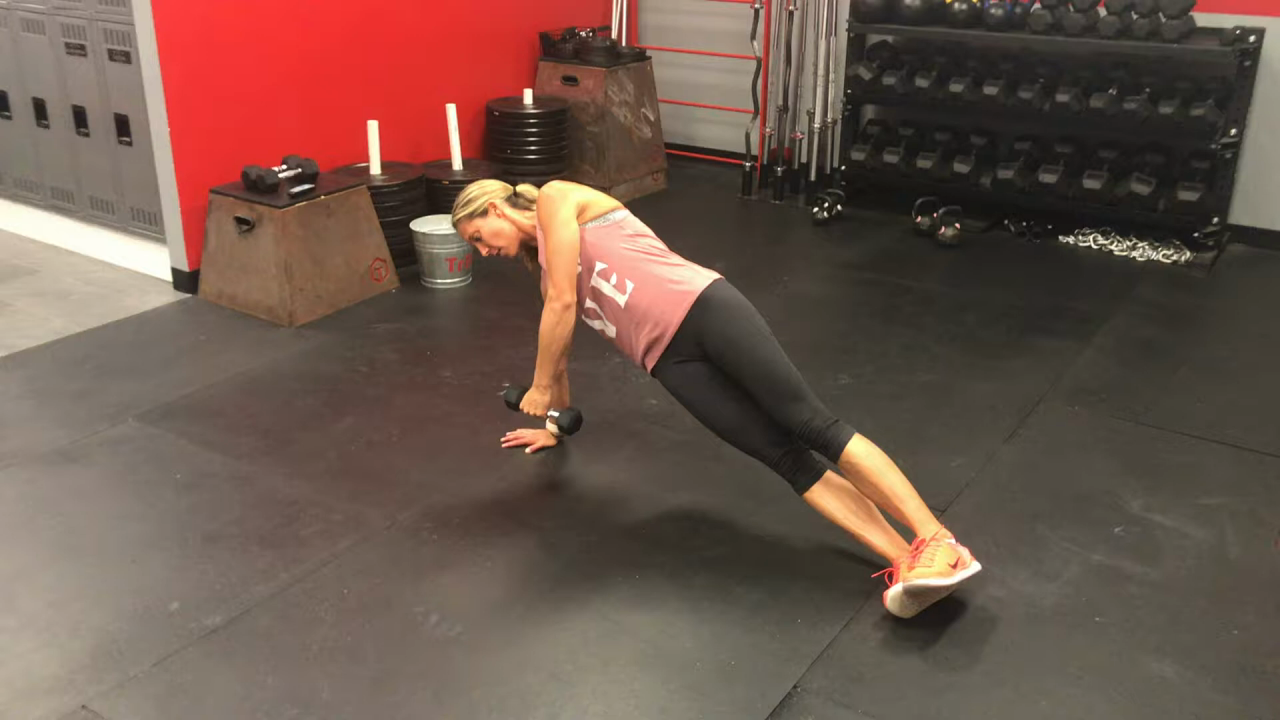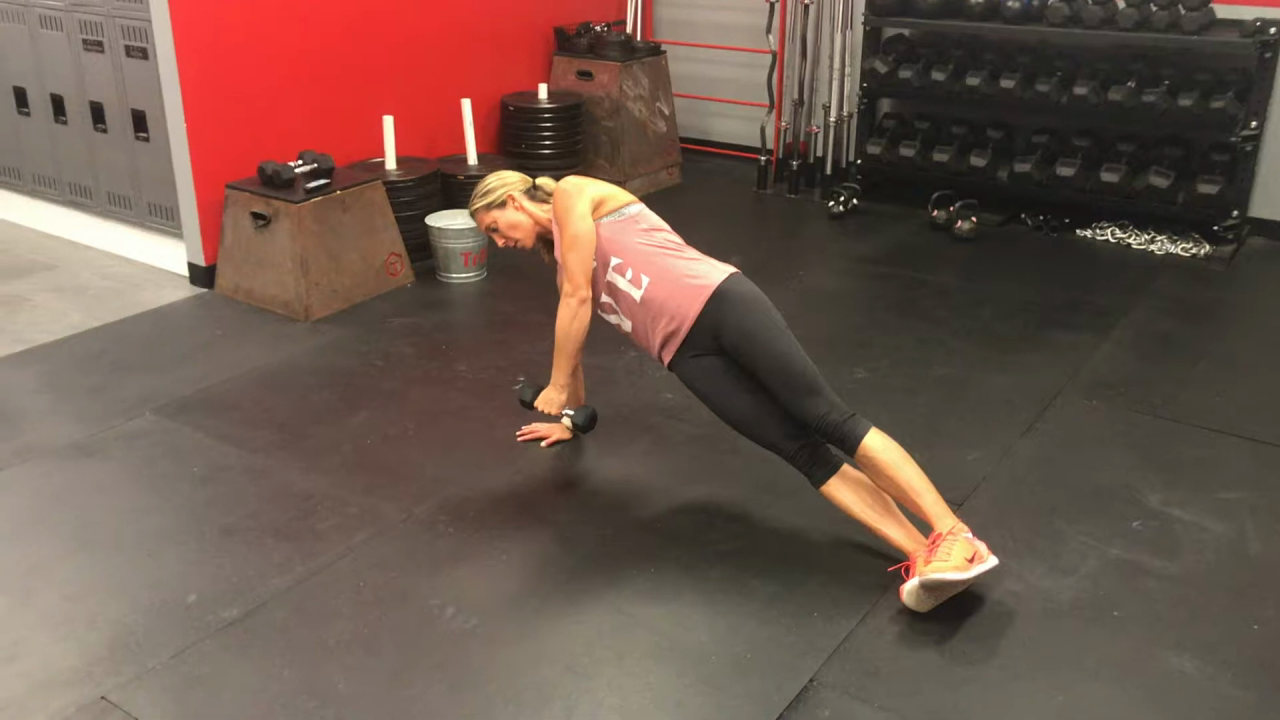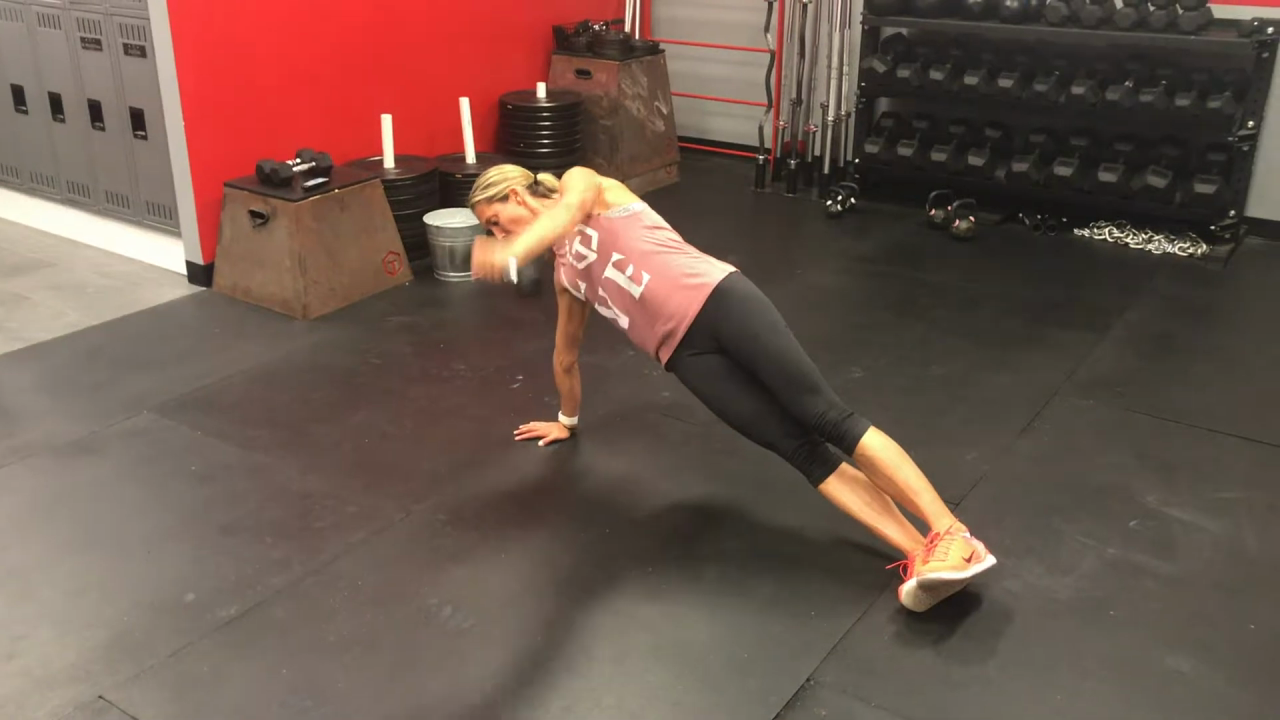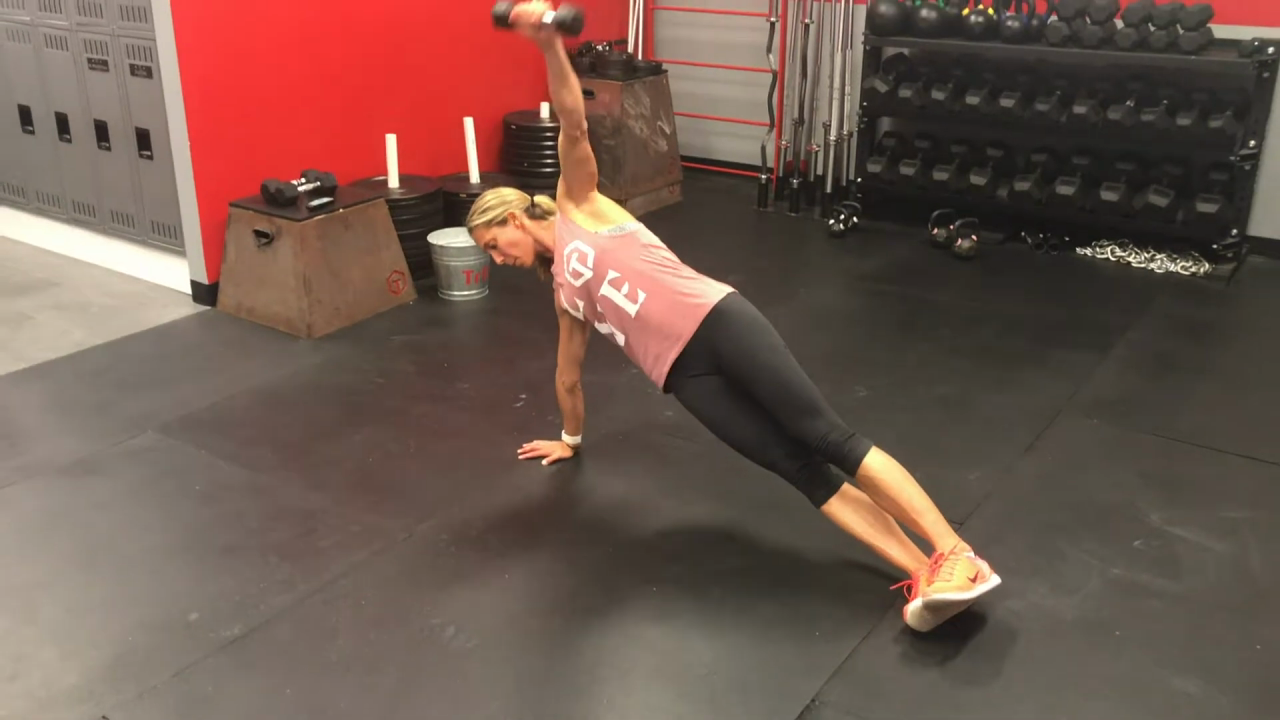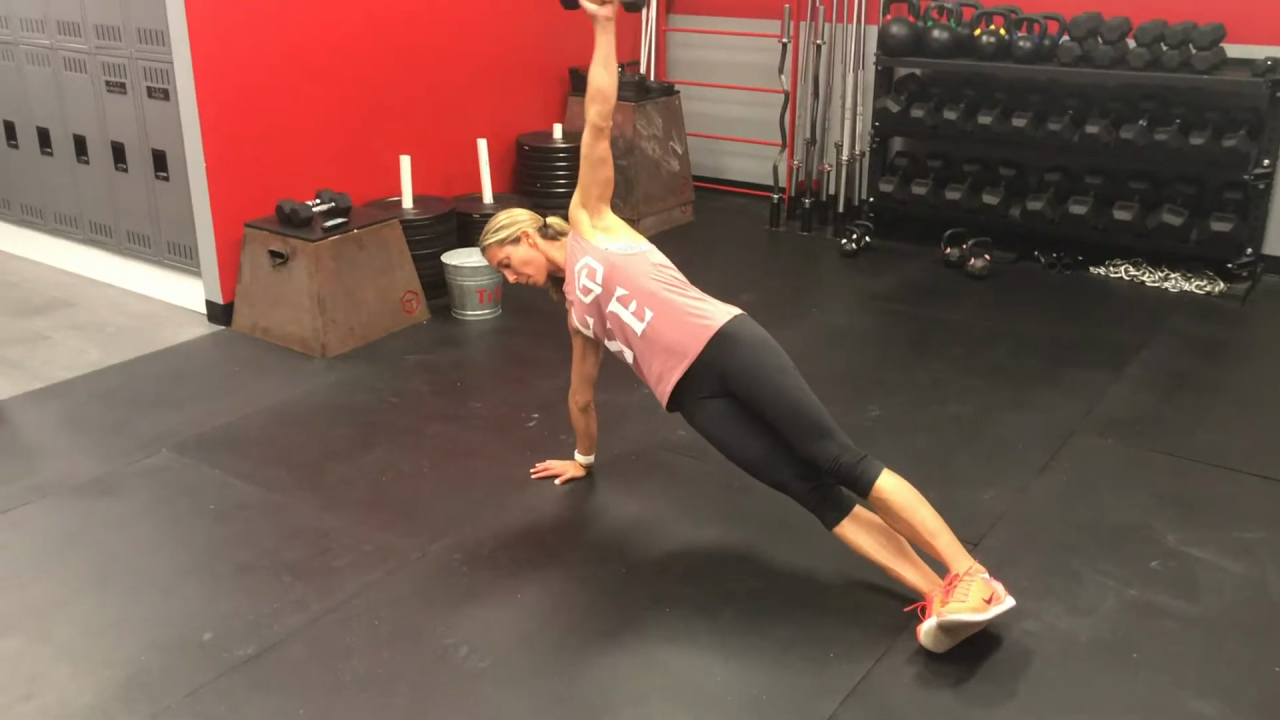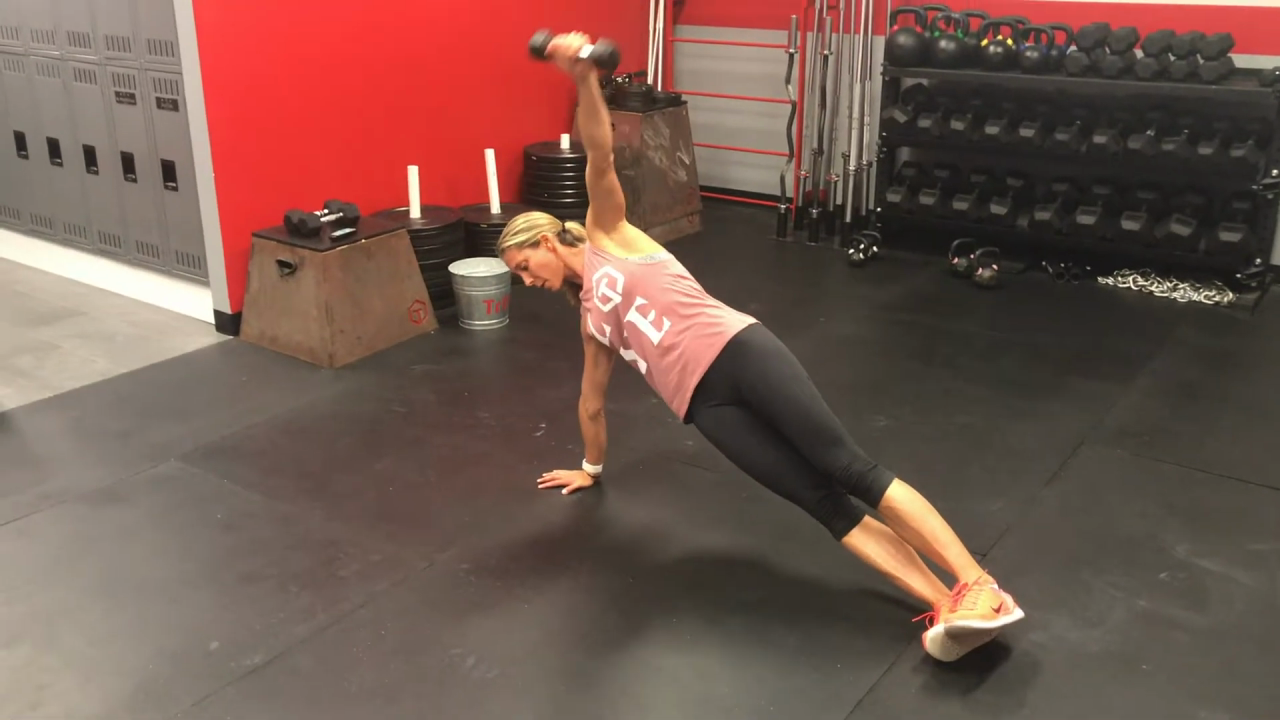
dt=0.5s
person 1, frame 1
left shoulder: (556, 199)
right shoulder: (546, 269)
left elbow: (563, 303)
right elbow: (557, 355)
left wrist: (537, 389)
right wrist: (553, 424)
left hip: (703, 307)
right hip: (670, 357)
left knee: (812, 424)
right knee: (787, 457)
left ankle: (937, 542)
right ankle: (904, 561)
person 1, frame 2
left shoulder: (573, 194)
right shoulder: (562, 260)
left elbow: (578, 299)
right elbow: (572, 345)
left wrist: (556, 387)
right wrist: (570, 417)
left hip: (720, 302)
right hip: (686, 350)
left knee: (828, 418)
right knee: (802, 450)
left ankle: (954, 536)
right ankle: (922, 556)
person 1, frame 3
left shoulder: (580, 185)
right shoulder: (564, 269)
left elbow: (565, 213)
right elbow: (567, 355)
left wrist: (511, 251)
right wrist: (567, 420)
left hip: (718, 299)
right hip: (684, 349)
left knee: (827, 417)
right knee: (801, 449)
left ankle: (951, 535)
right ankle: (919, 553)
person 1, frame 4
left shoulder: (577, 207)
right shoulder: (565, 290)
left elbow: (574, 122)
right elbow: (569, 373)
right wrist: (569, 439)
left hip: (716, 319)
right hip: (687, 373)
left knee: (830, 440)
right knee: (804, 471)
left ankle: (955, 556)
right ankle: (923, 576)
person 1, frame 5
left shoulder: (588, 222)
right shoulder: (575, 310)
left elbow: (598, 124)
right elbow: (582, 392)
right wrist: (583, 459)
left hip: (725, 342)
right hip: (694, 395)
left knee: (840, 461)
right knee: (813, 492)
left ankle: (971, 578)
right ankle: (938, 596)
person 1, frame 6
left shoulder: (606, 236)
right shoulder: (591, 314)
left elbow: (600, 158)
right elbow: (593, 401)
left wrist: (584, 76)
right wrist: (591, 468)
left hip: (738, 350)
right hip: (706, 402)
left knee: (851, 471)
right knee: (824, 504)
left ankle: (977, 587)
right ankle: (944, 606)
